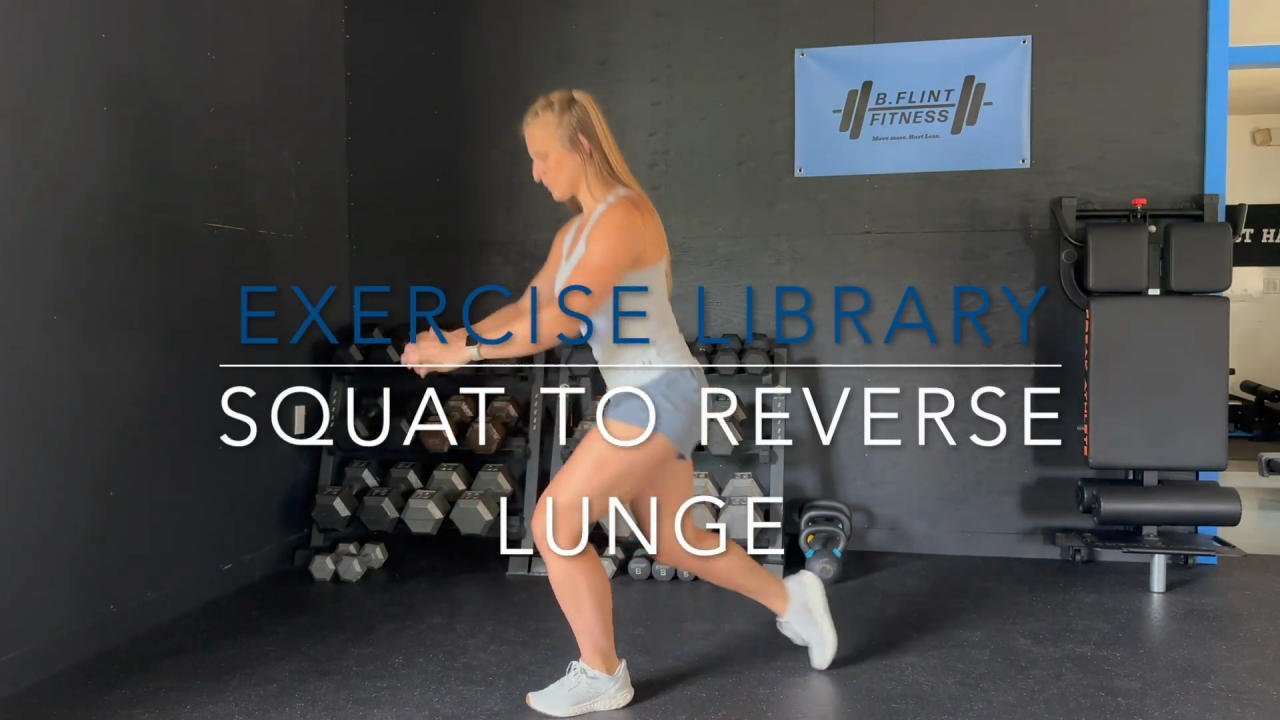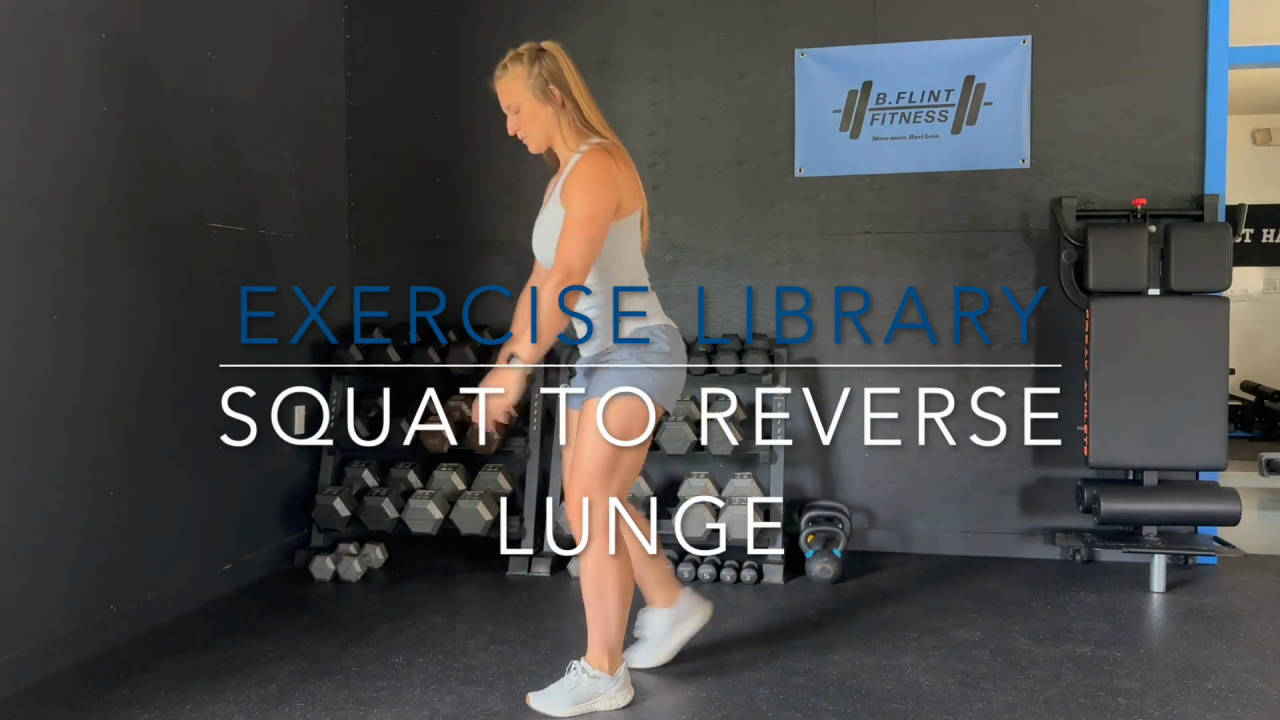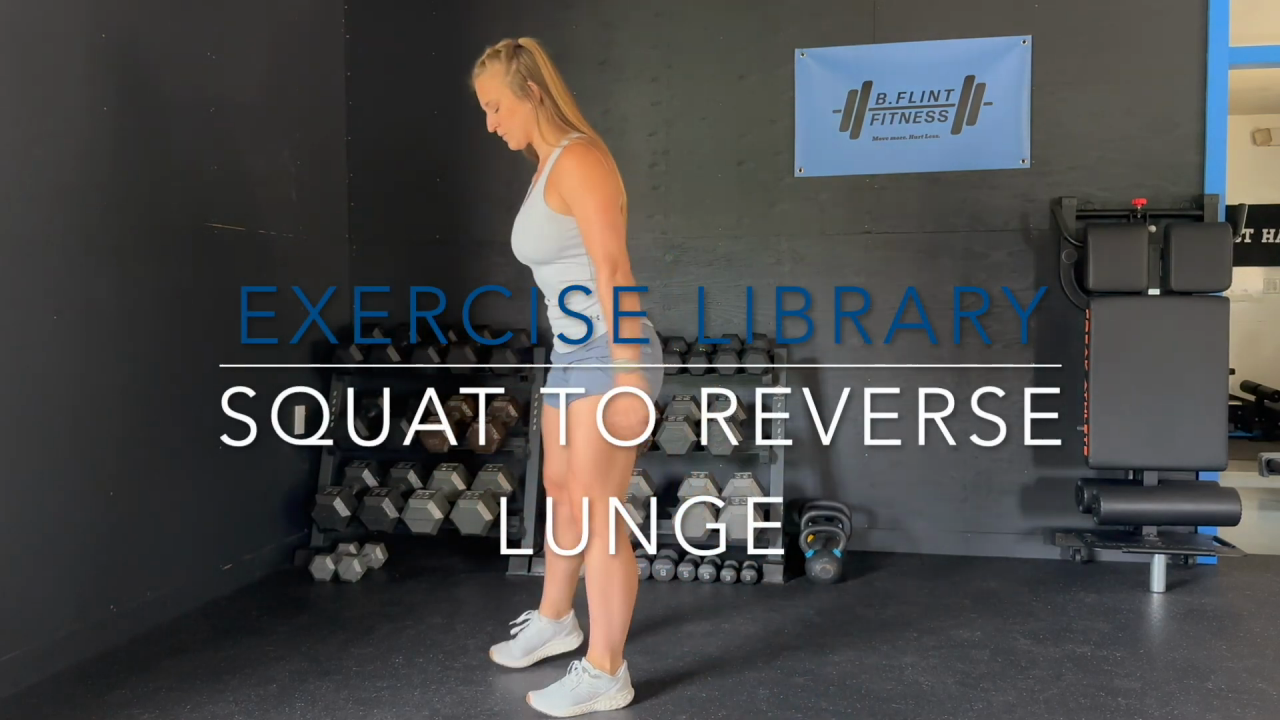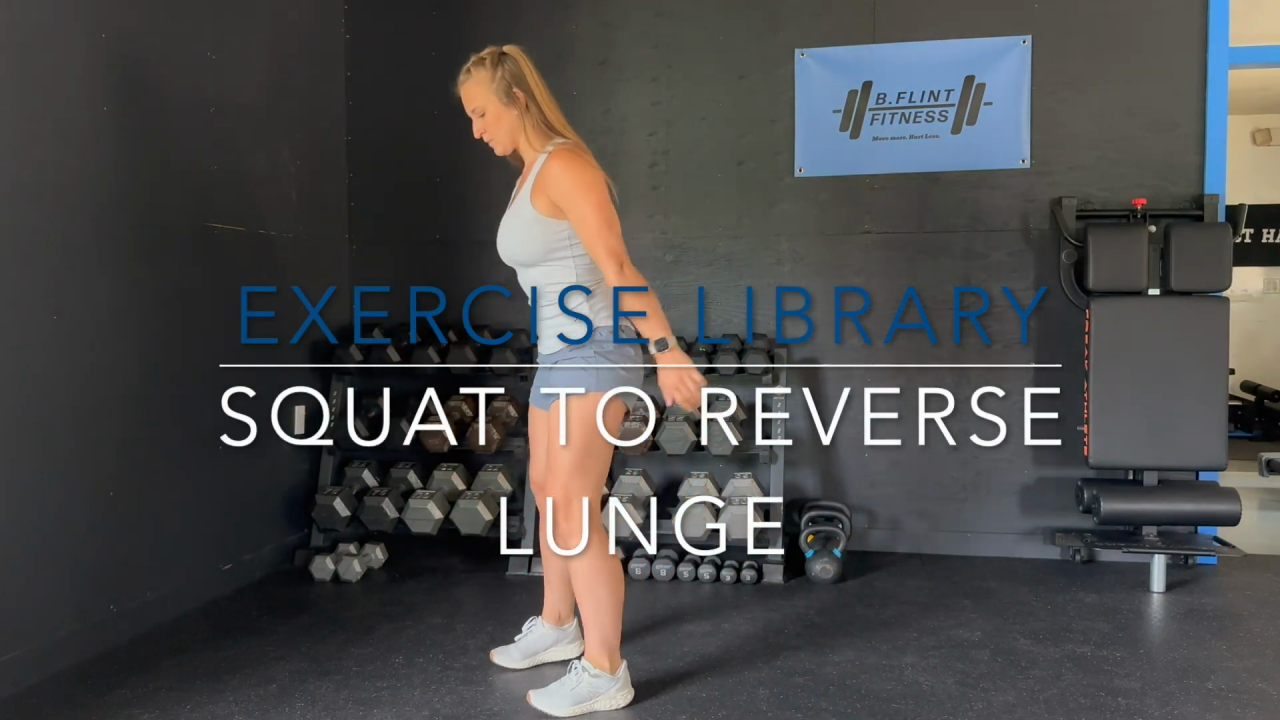
dt=0.2s
person 1, frame 1
left shoulder: (620, 218)
right shoulder: (578, 228)
left elbow: (558, 323)
right elbow: (526, 309)
left wrist: (461, 351)
right wrist: (461, 340)
left hip: (661, 399)
right hip: (645, 398)
left knee: (553, 524)
right knee: (673, 543)
right ankle: (790, 597)
person 1, frame 2
left shoulder: (597, 166)
right shoulder: (565, 177)
left elbow: (563, 284)
right elbow: (543, 284)
left wrist: (517, 370)
right wrist: (508, 362)
left hip: (637, 361)
right hip: (609, 359)
left knee: (590, 514)
right knee: (590, 502)
right ankle: (670, 603)
person 1, frame 3
left shoulder: (580, 160)
right shoulder: (548, 170)
left elbow: (615, 273)
left wrist: (629, 375)
left hip: (609, 357)
right hip: (579, 353)
left knee: (594, 514)
right knee: (561, 493)
right ankle: (555, 620)
person 1, frame 4
left shoulder: (566, 165)
right shoulder: (532, 174)
left elbow: (618, 267)
left wrist: (668, 352)
left hip: (592, 356)
right hip: (561, 356)
left knee: (572, 514)
right knee: (547, 496)
right ankle: (557, 625)
